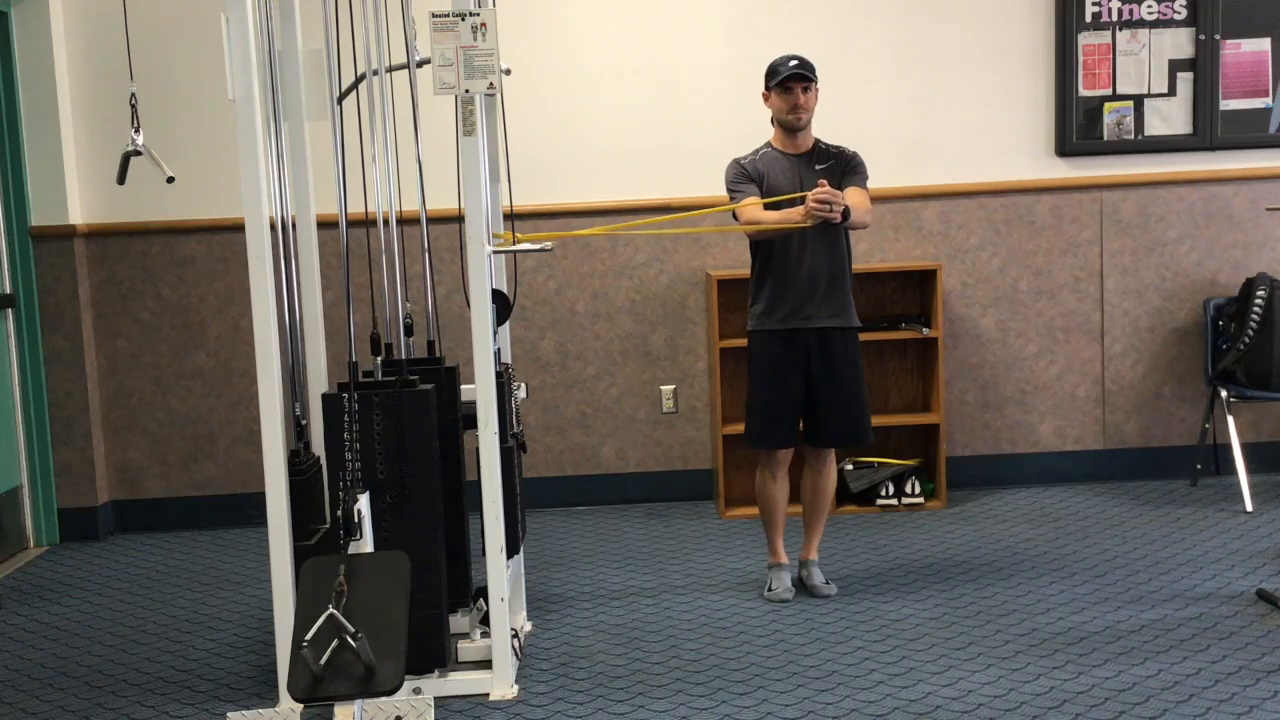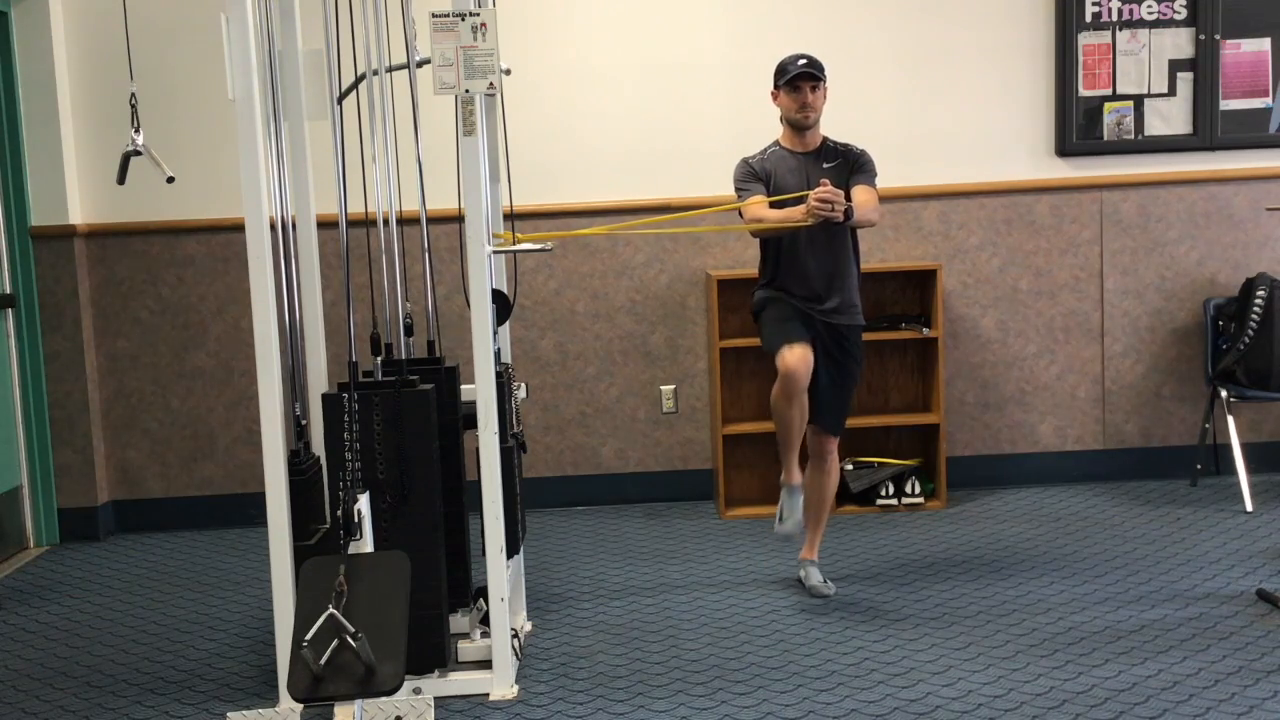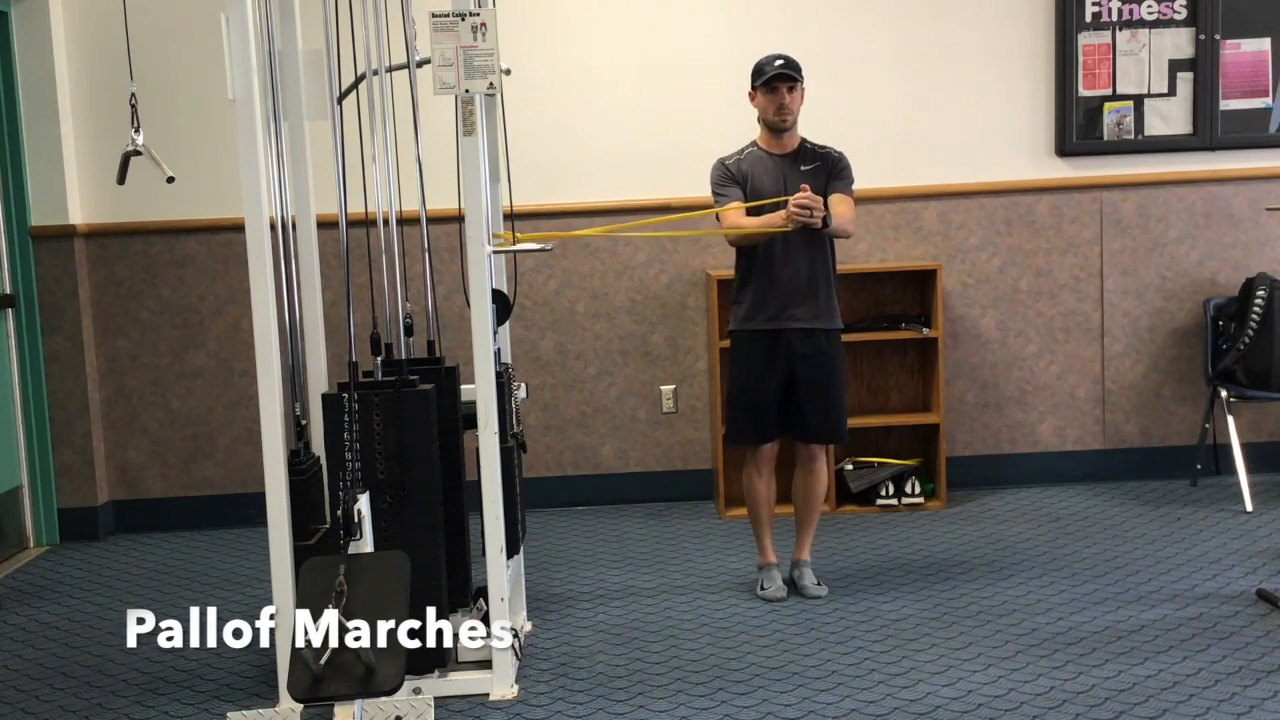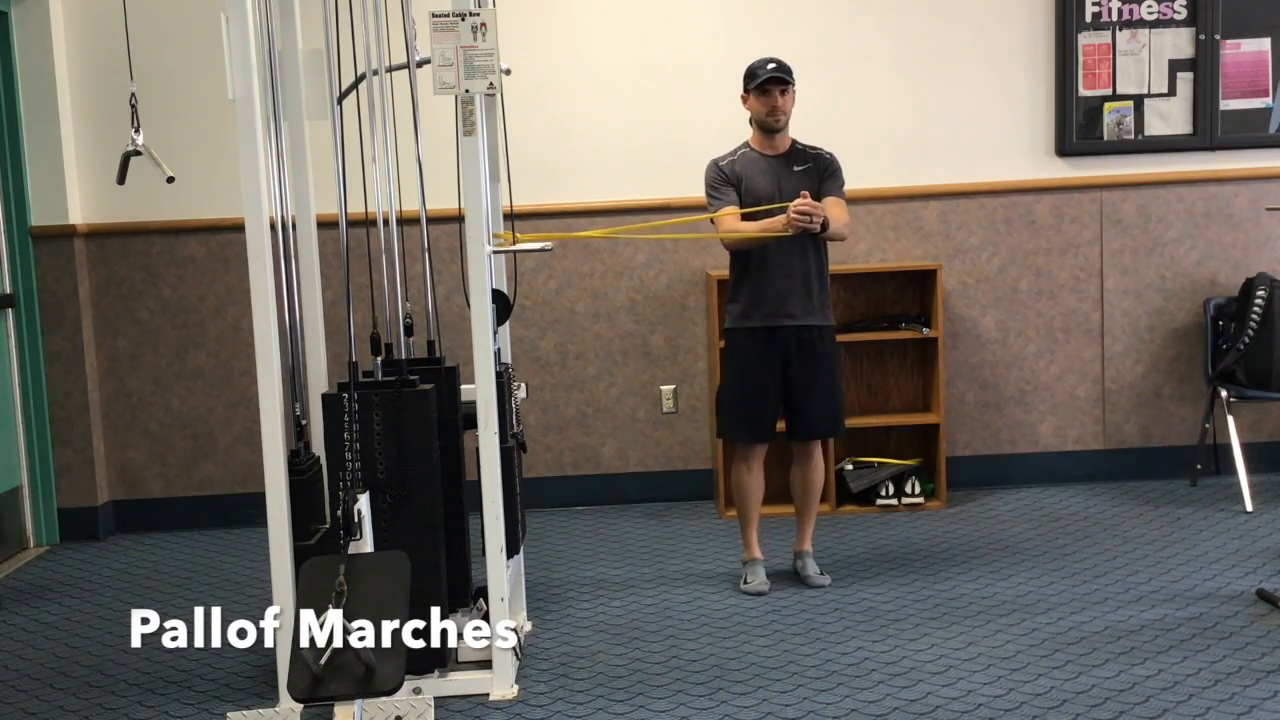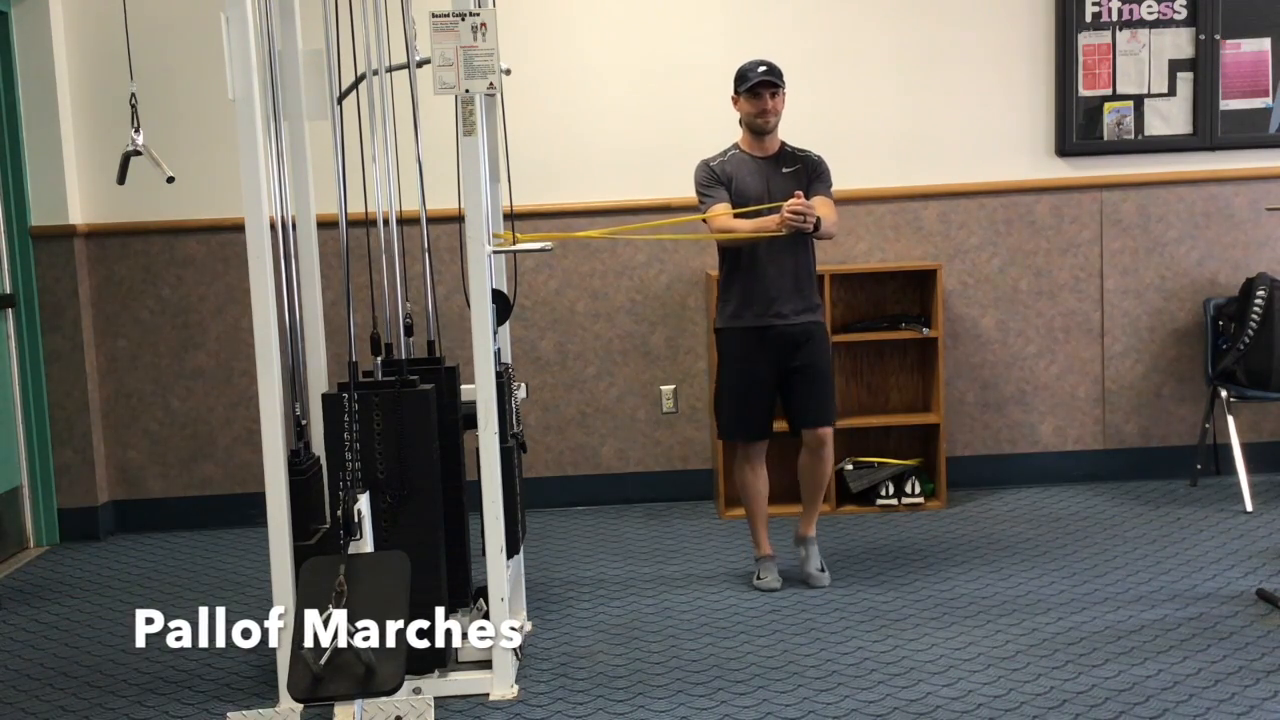
dt=1s
person 1, frame 1
left shoulder: (844, 162)
right shoulder: (746, 168)
left elbow: (863, 214)
right elbow: (753, 222)
left wrist: (839, 209)
right wrist: (803, 213)
left hip: (834, 324)
right hip: (774, 327)
left knee: (823, 448)
right knee: (775, 451)
left ankle: (810, 558)
right ankle: (778, 560)
person 1, frame 2
left shoulder: (853, 160)
right shoulder: (755, 167)
left elbow: (870, 213)
right elbow: (757, 220)
left wrist: (843, 208)
right wrist: (804, 211)
left hip: (840, 312)
right hip: (782, 301)
left knee: (826, 440)
right knee: (796, 365)
left ankle: (810, 557)
right ankle: (791, 477)
person 1, frame 3
left shoulder: (831, 162)
right shoulder: (732, 167)
left elbow: (847, 224)
right elbow: (735, 230)
left wrist: (821, 218)
right wrist: (784, 217)
left hip: (817, 325)
right hip: (756, 327)
left knee: (813, 449)
right knee: (760, 450)
left ankle: (803, 559)
right ankle: (768, 562)
person 1, frame 4
left shoulder: (821, 162)
right shoulder: (725, 168)
left elbow: (842, 226)
right elbow: (730, 233)
left wrist: (818, 222)
right wrist: (784, 221)
left hip: (811, 321)
right hip: (751, 324)
left knee: (810, 442)
right knee: (749, 445)
left ankle: (804, 549)
right ankle: (752, 555)
person 1, frame 5
left shoulder: (809, 164)
right shoulder: (714, 169)
left elbow: (830, 224)
right elbow: (723, 229)
left wrist: (810, 222)
right wrist: (777, 221)
left hip: (802, 317)
right hip: (743, 323)
left knee: (819, 435)
right knee: (749, 444)
left ankle: (807, 537)
right ankle: (764, 553)
